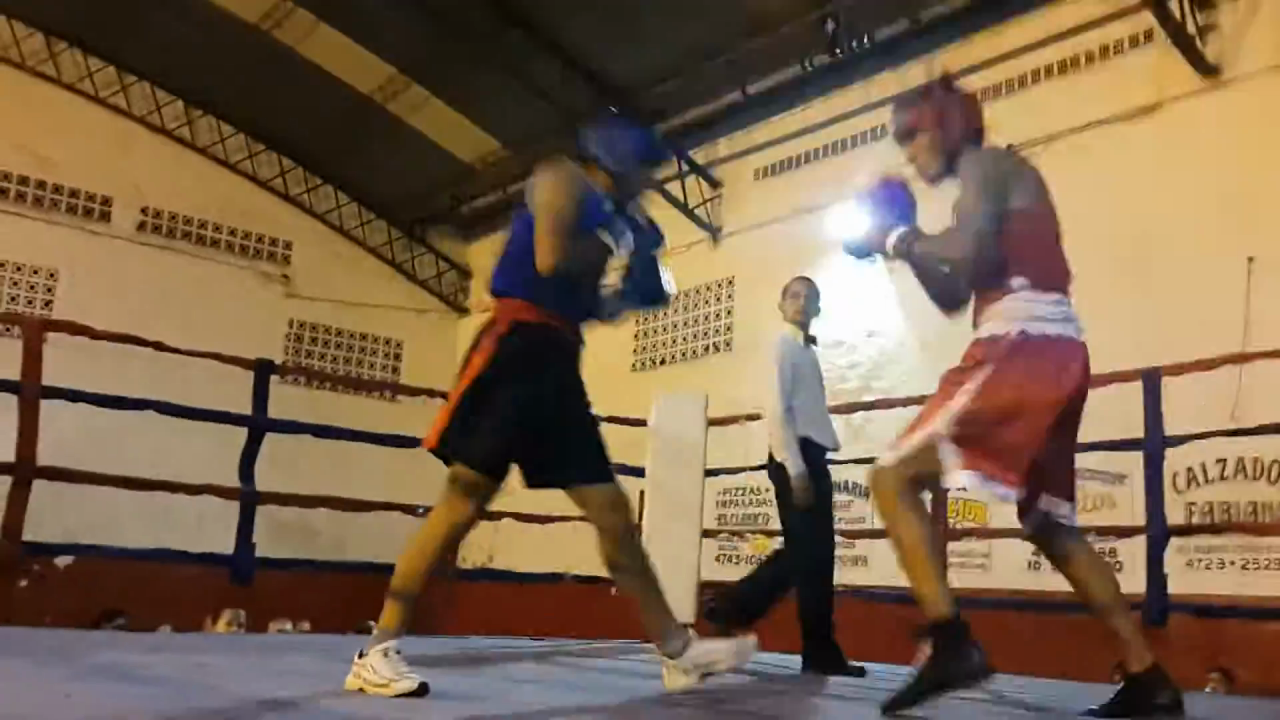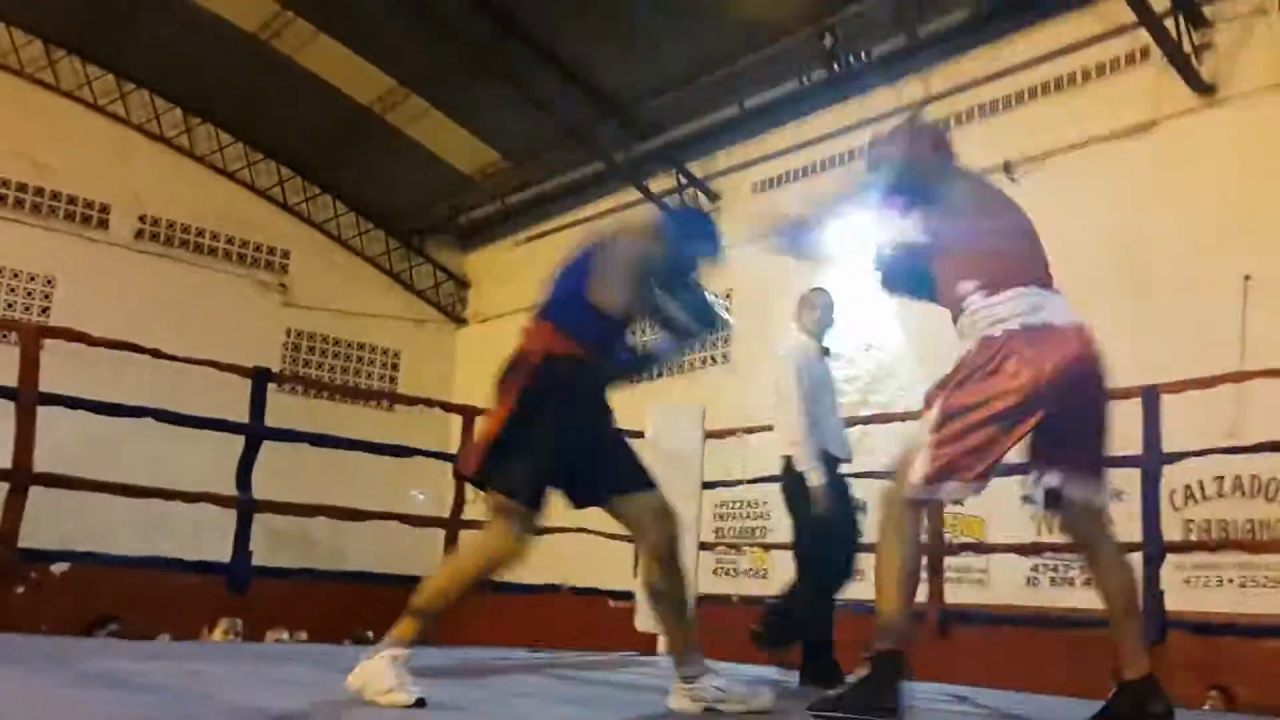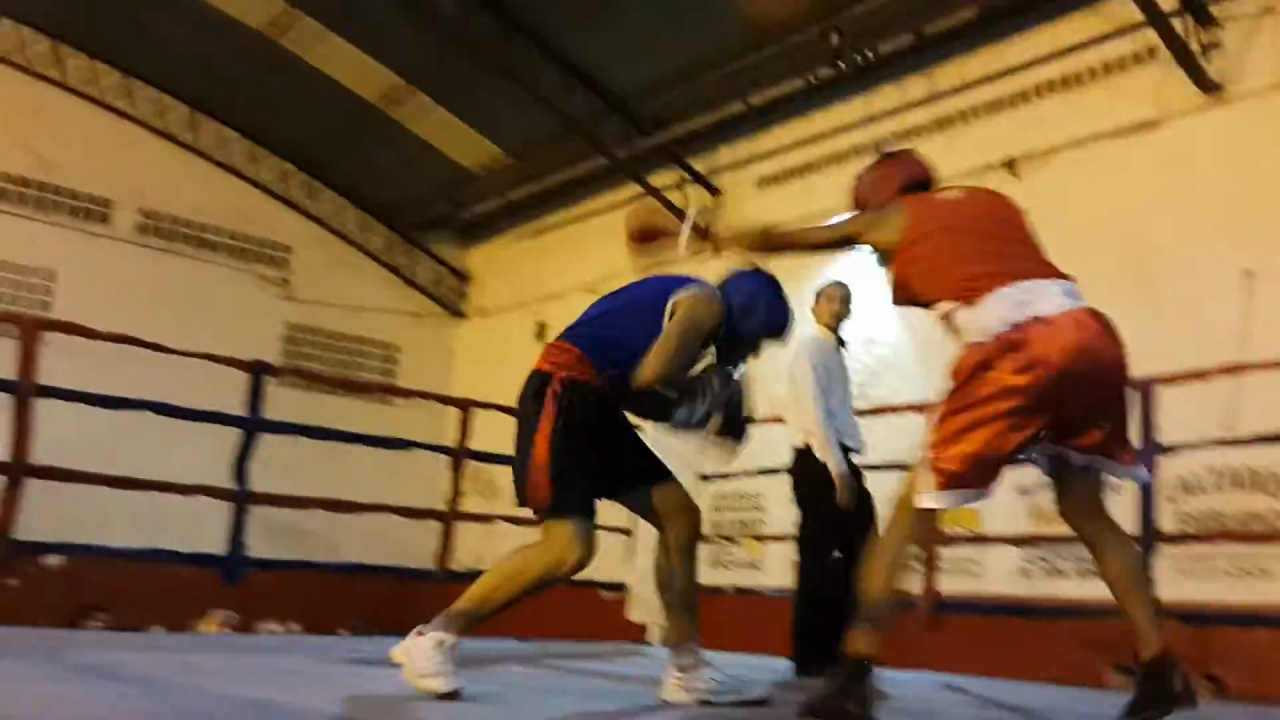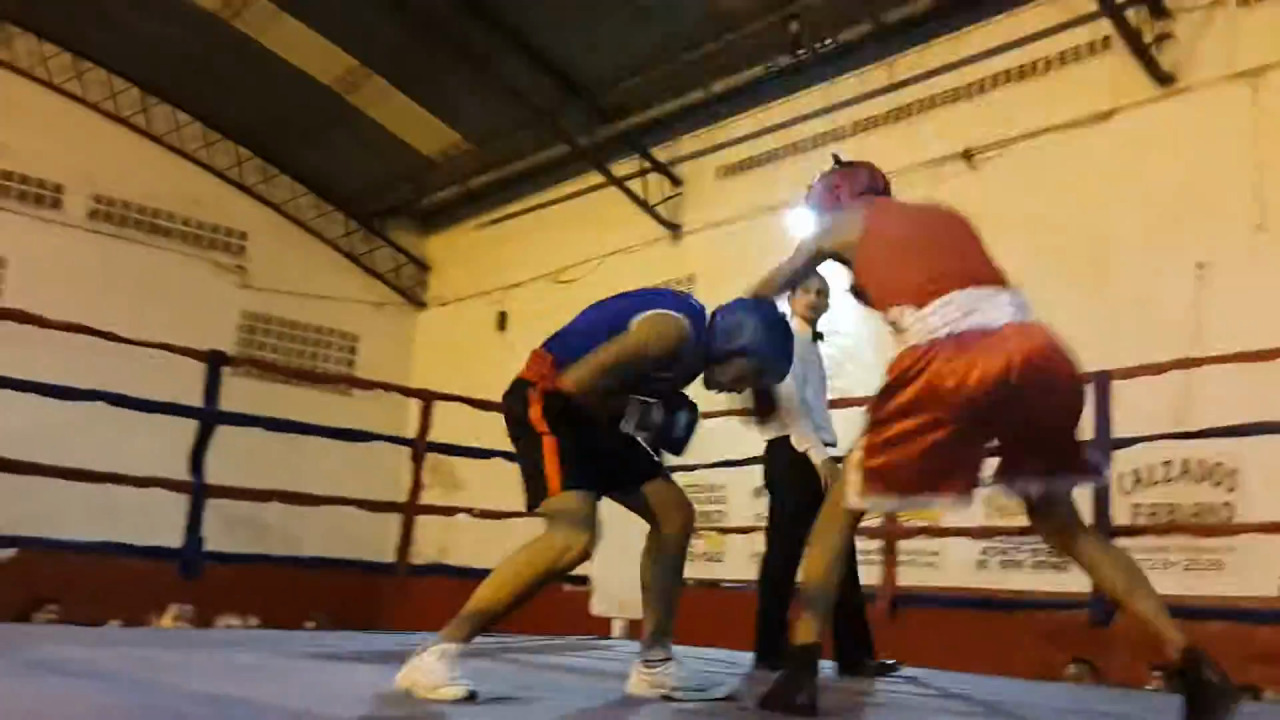
dt=0.1s
person 1, frame 1
left shoulder: (985, 166)
right shoulder: (1007, 180)
left elbow: (966, 257)
right elbow: (952, 297)
left wrist: (896, 237)
right wrist: (909, 244)
left hip: (1021, 349)
right hip: (1056, 354)
left knee: (893, 480)
right knee: (1048, 526)
left ankle: (951, 642)
person 1, frame 2
left shoulder: (929, 190)
right shoulder: (980, 195)
right wrist: (894, 267)
left hip: (1015, 346)
right hip: (1070, 347)
left knee: (903, 503)
right knee: (1079, 518)
person 1, frame 3
left shoulder: (888, 221)
right shoulder: (990, 203)
left elbow: (789, 236)
left wrist: (729, 237)
left hip: (1017, 345)
right hip: (1086, 331)
left knee: (911, 512)
right knee: (1084, 509)
right ankle: (1159, 669)
person 1, frame 4
left shoulder: (841, 226)
right shoulder: (946, 217)
left elbow: (772, 285)
left hip: (949, 357)
right hip: (1032, 351)
left knee: (841, 508)
right knee: (1061, 523)
left ankle: (799, 674)
right ankle: (1191, 666)
person 2, frame 1
left shoulder: (596, 214)
right shoulder: (564, 183)
right elbow: (549, 261)
left wrist: (630, 294)
right wrist: (618, 240)
left hip: (557, 360)
right hip: (518, 347)
left knee: (614, 511)
right knee: (465, 498)
left ankle: (677, 650)
right ankle: (379, 652)
person 2, frame 2
left shoulder: (657, 271)
right shoulder: (647, 237)
right elbow: (617, 300)
left wrist: (660, 348)
right wrist: (675, 310)
left hip: (578, 397)
right hip: (549, 381)
left knee: (657, 522)
right knee: (507, 533)
left ankle: (691, 676)
right ankle: (390, 654)
person 2, frame 3
left shoulder: (686, 302)
right shoulder: (708, 303)
right elbow: (651, 378)
left wrist: (699, 401)
right wrist: (698, 404)
left hip: (597, 401)
right hip: (566, 394)
left knee: (680, 515)
right knee: (567, 551)
left ankle: (687, 668)
right ankle: (434, 636)
person 2, frame 4
left shoulder: (698, 333)
right shoulder: (674, 331)
right elbow: (579, 381)
right wrist: (642, 417)
right hip: (547, 403)
left knee: (675, 513)
right knee: (573, 536)
left ankle: (654, 663)
right ankle: (440, 653)
person 3, frame 1
left shoulder: (806, 352)
right shoulder: (783, 348)
right elbow: (777, 412)
right wrist: (797, 469)
left hip: (810, 457)
right hip: (795, 458)
left knee: (803, 553)
right knee: (812, 555)
left ankle: (728, 611)
right ankle: (820, 653)
person 3, frame 2
left shoulder: (819, 363)
right shoulder: (796, 357)
right elbow: (795, 424)
right wrist: (818, 479)
left hip: (824, 473)
right hip: (810, 472)
left knee: (829, 563)
right knee: (824, 564)
left ankle: (776, 627)
right ankle: (819, 665)
person 3, frame 3
left shoulder: (833, 353)
right shoulder: (810, 349)
right elbow: (813, 414)
left wrist: (844, 468)
right wrist: (838, 470)
left hip: (834, 461)
right hip: (819, 462)
left knee: (858, 551)
right knee: (820, 557)
left ankle: (821, 651)
right ankle: (813, 655)
person 3, frame 4
left shoulder: (810, 347)
right shoulder: (786, 341)
right elbow: (789, 401)
left wrist: (824, 456)
right wrist: (820, 457)
left hip: (808, 455)
right hip: (792, 454)
right knee: (785, 552)
left ankle: (854, 650)
right ankle: (771, 650)
